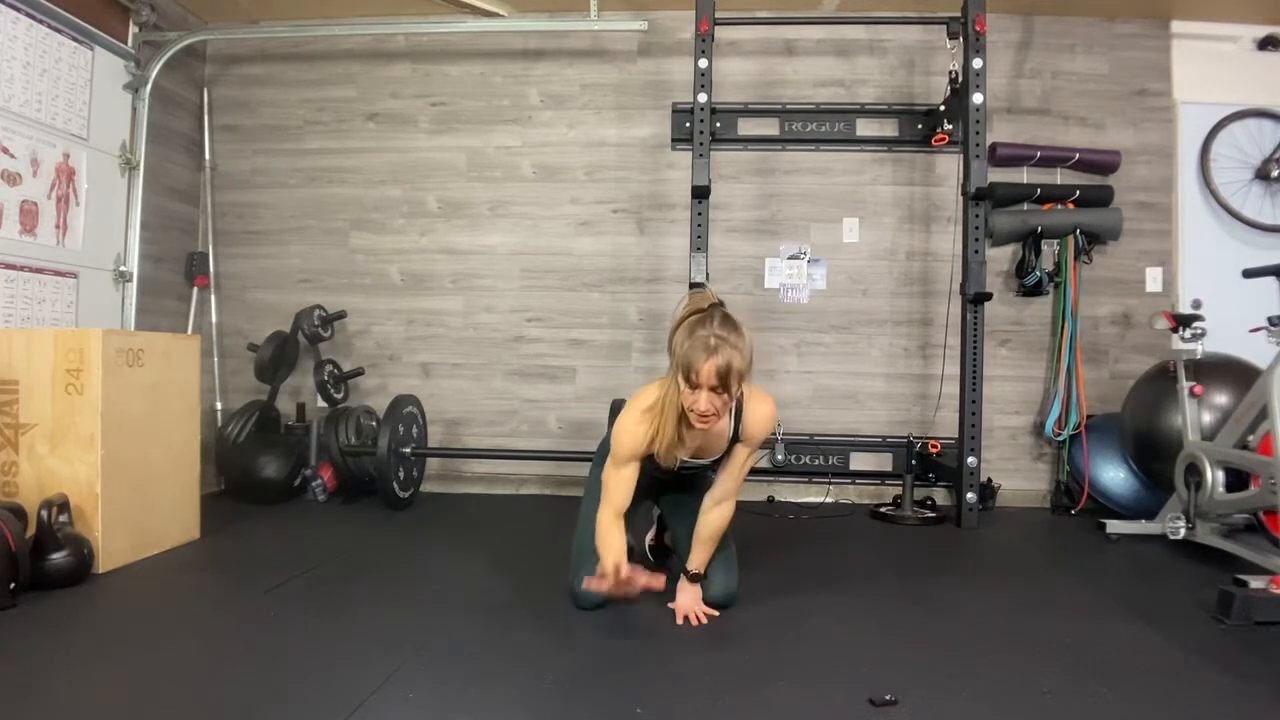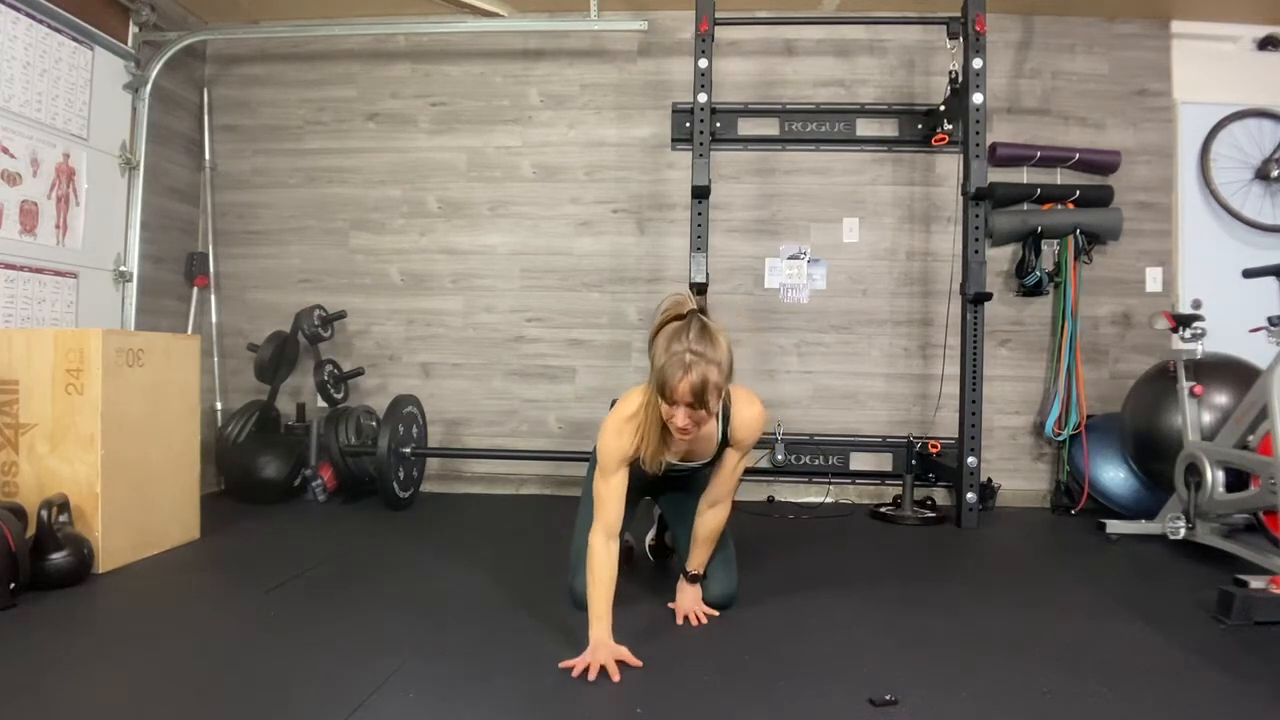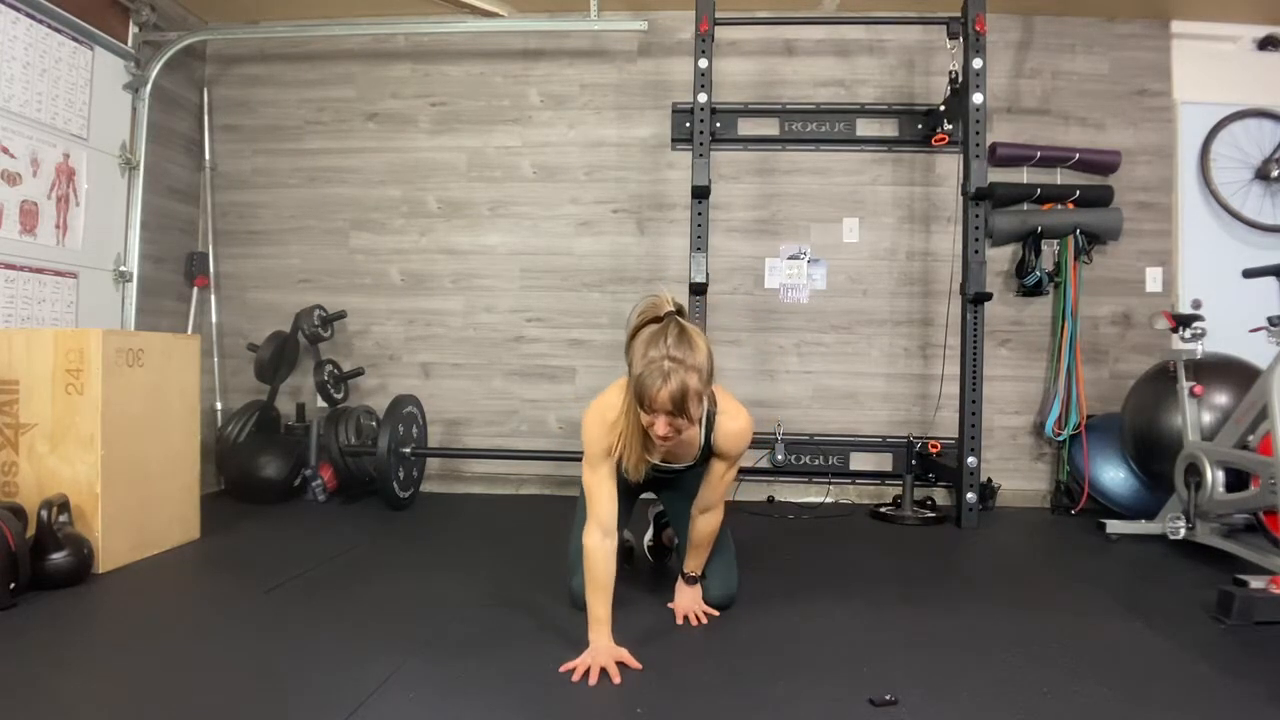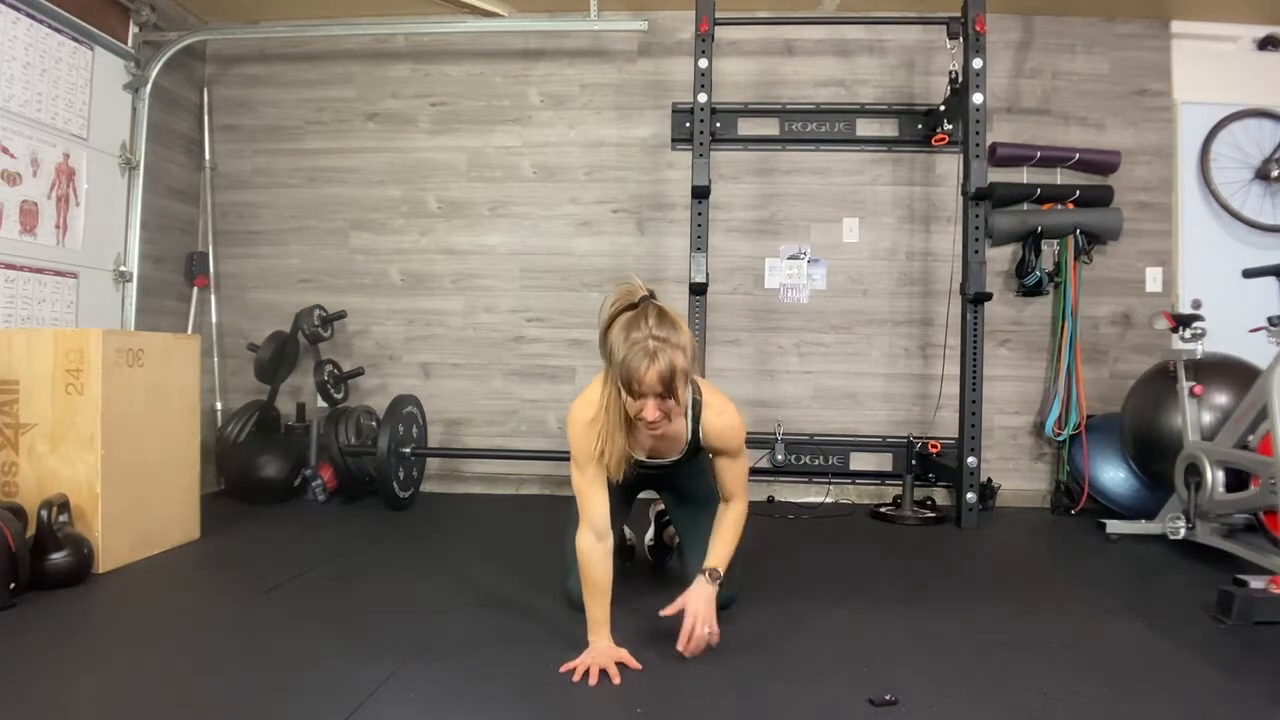
dt=0.5s
person 1, frame 1
left shoulder: (758, 414)
right shoulder: (641, 416)
left elbow: (721, 500)
right elbow: (609, 513)
left wrist: (691, 577)
right wrist: (616, 568)
left hip: (691, 480)
right hip: (627, 470)
left knee: (720, 593)
right knee: (589, 593)
left ankle: (666, 539)
right ankle: (651, 528)
person 1, frame 2
left shoulder: (746, 416)
right shoulder: (626, 420)
left elbow: (716, 504)
right elbow: (604, 533)
left wrist: (691, 579)
right wrist: (600, 638)
left hip: (690, 478)
right hip: (628, 471)
left knee: (719, 593)
right knee: (584, 593)
left ankle: (668, 533)
person 1, frame 3
left shoulder: (732, 424)
right shoulder: (605, 416)
left elbow: (708, 509)
right elbow: (599, 531)
left wrist: (689, 579)
right wrist: (600, 639)
left hip: (687, 475)
right hip: (623, 470)
left knee: (720, 593)
right knee: (583, 591)
left ankle: (665, 530)
right ankle: (628, 544)
person 1, frame 4
left shoulder: (719, 418)
right shoulder: (588, 414)
left elbow: (734, 501)
right elbow: (593, 532)
left wrist: (707, 580)
right wrist: (600, 639)
left hip: (686, 471)
right hip: (618, 470)
left knee: (717, 590)
right knee: (581, 594)
left ankle: (667, 527)
right ankle: (625, 540)
